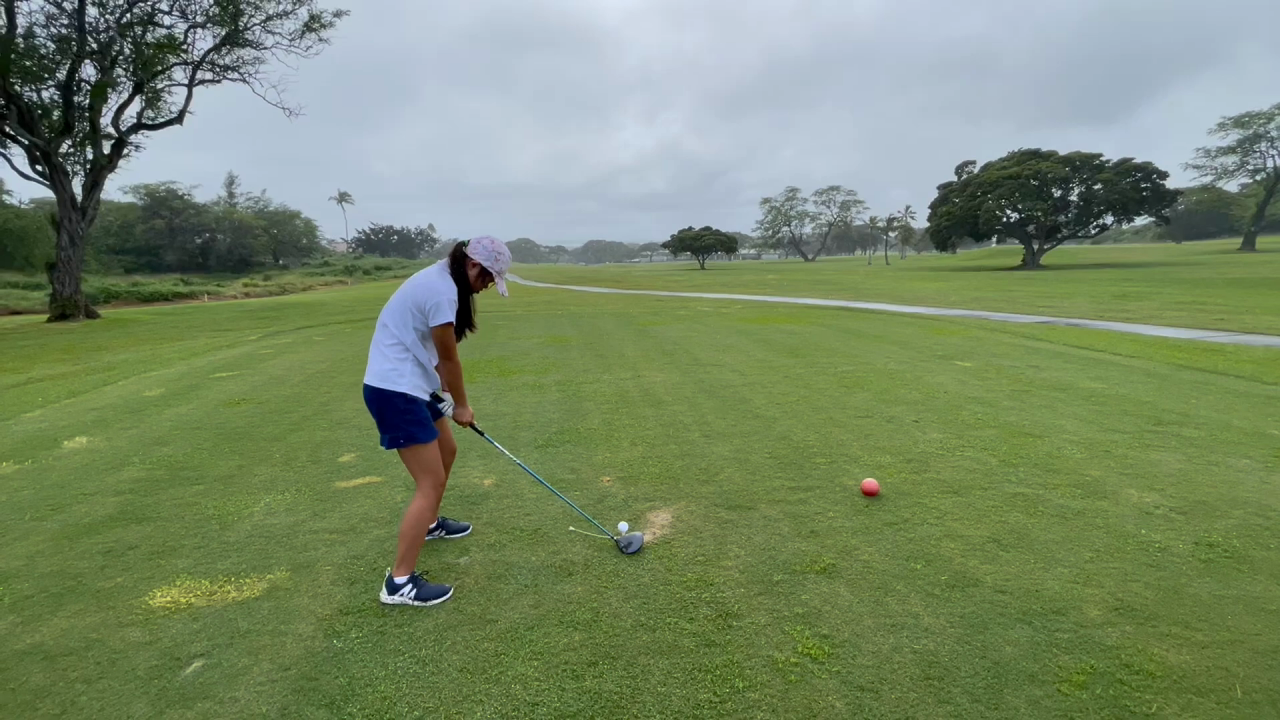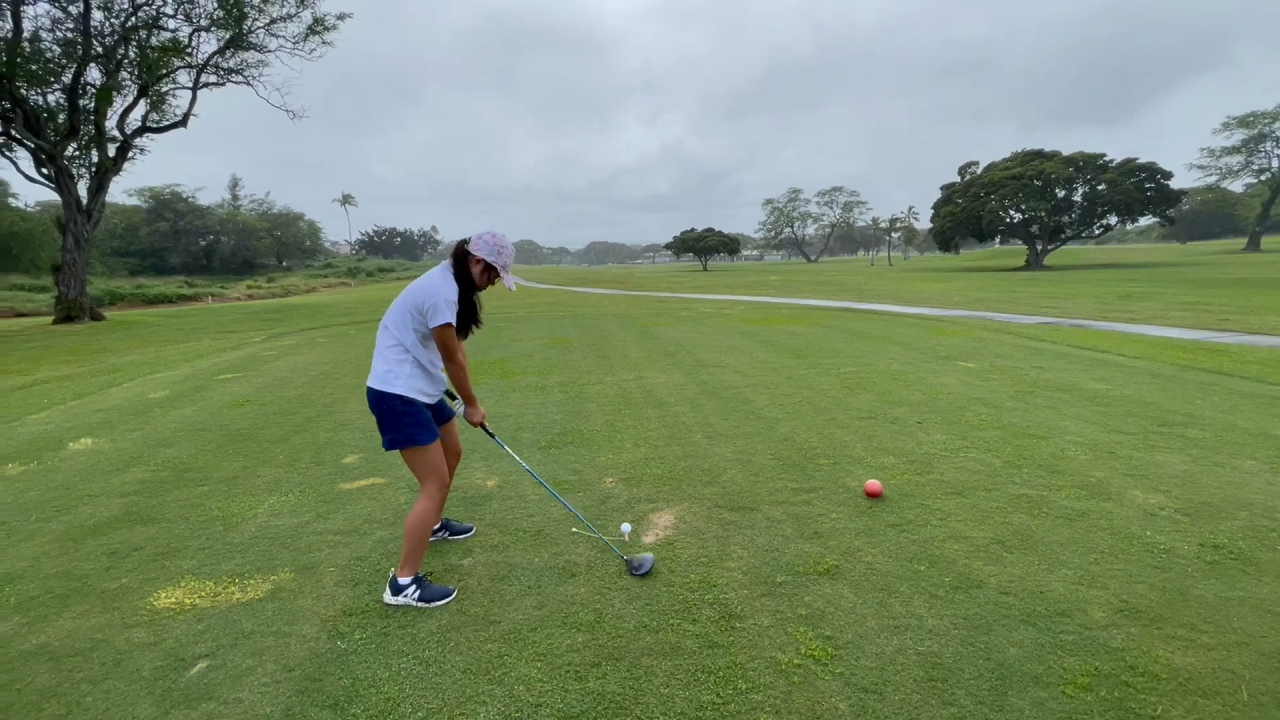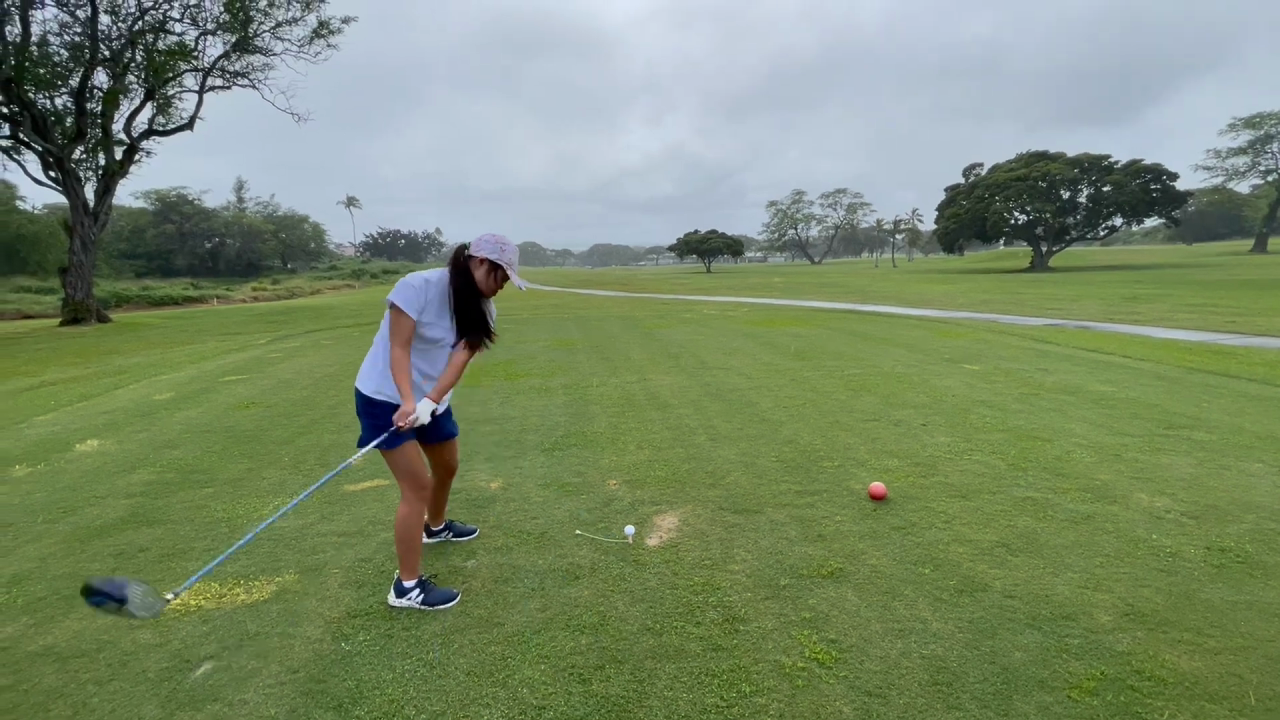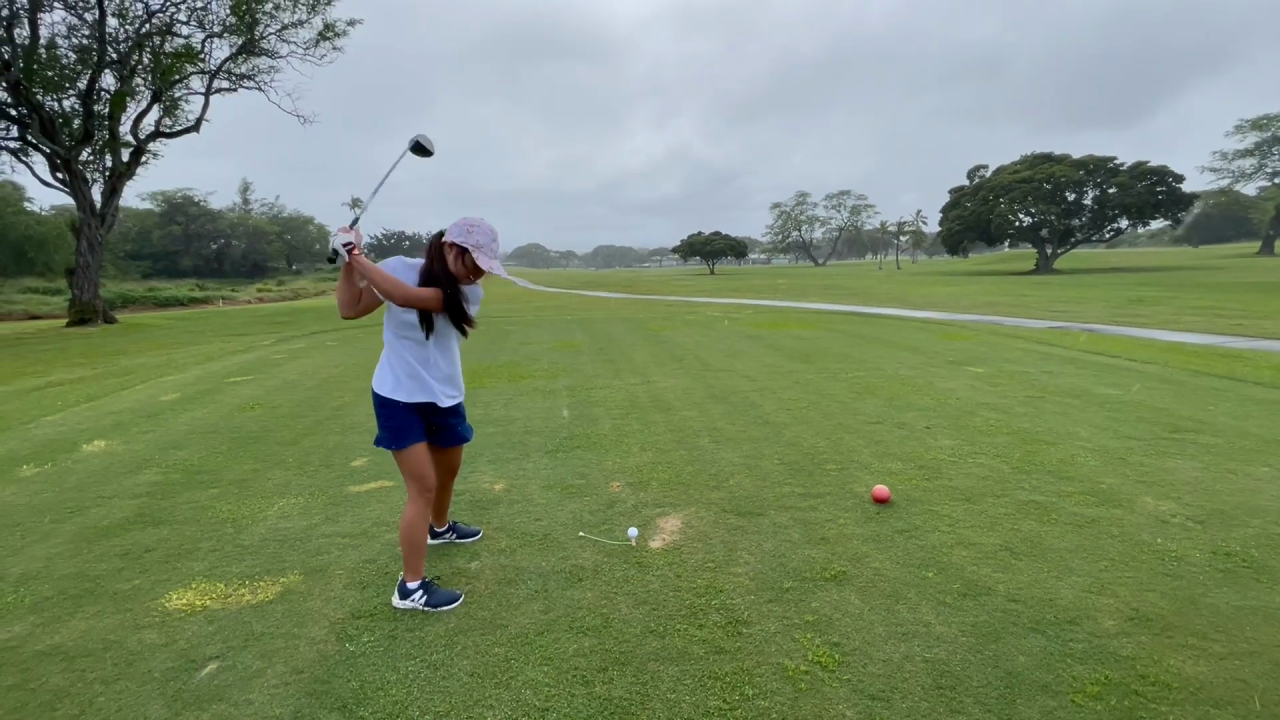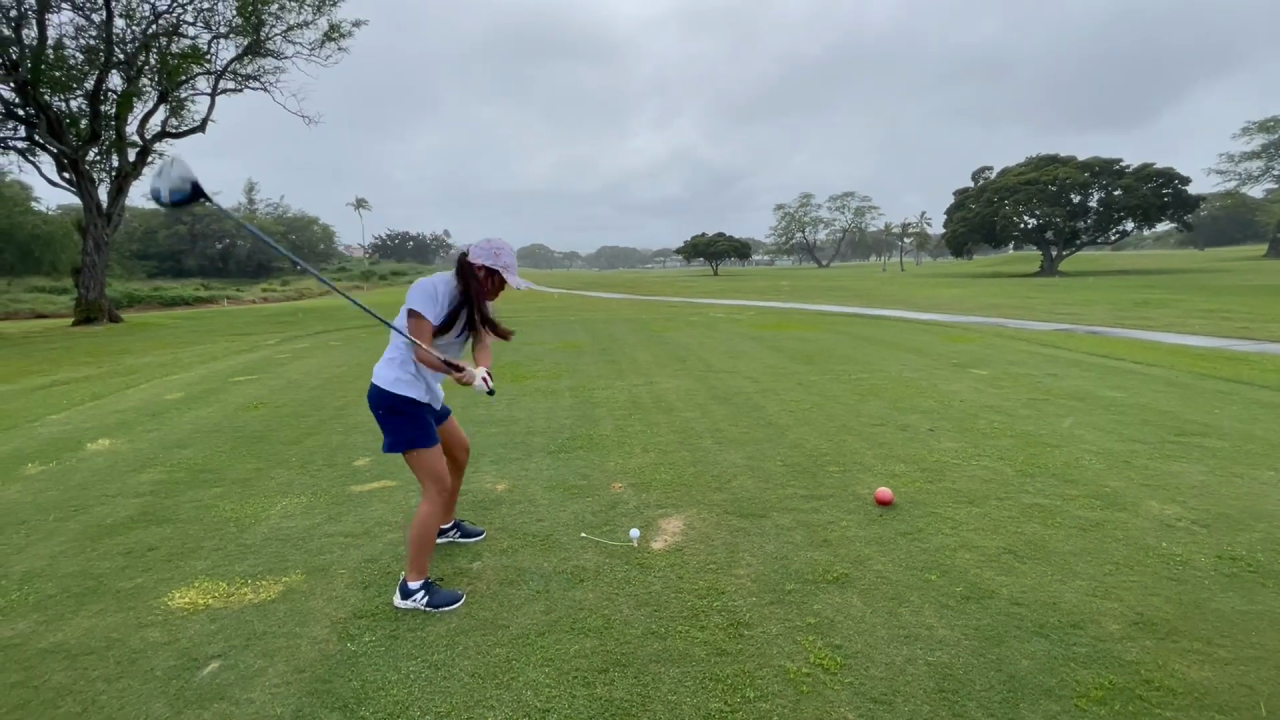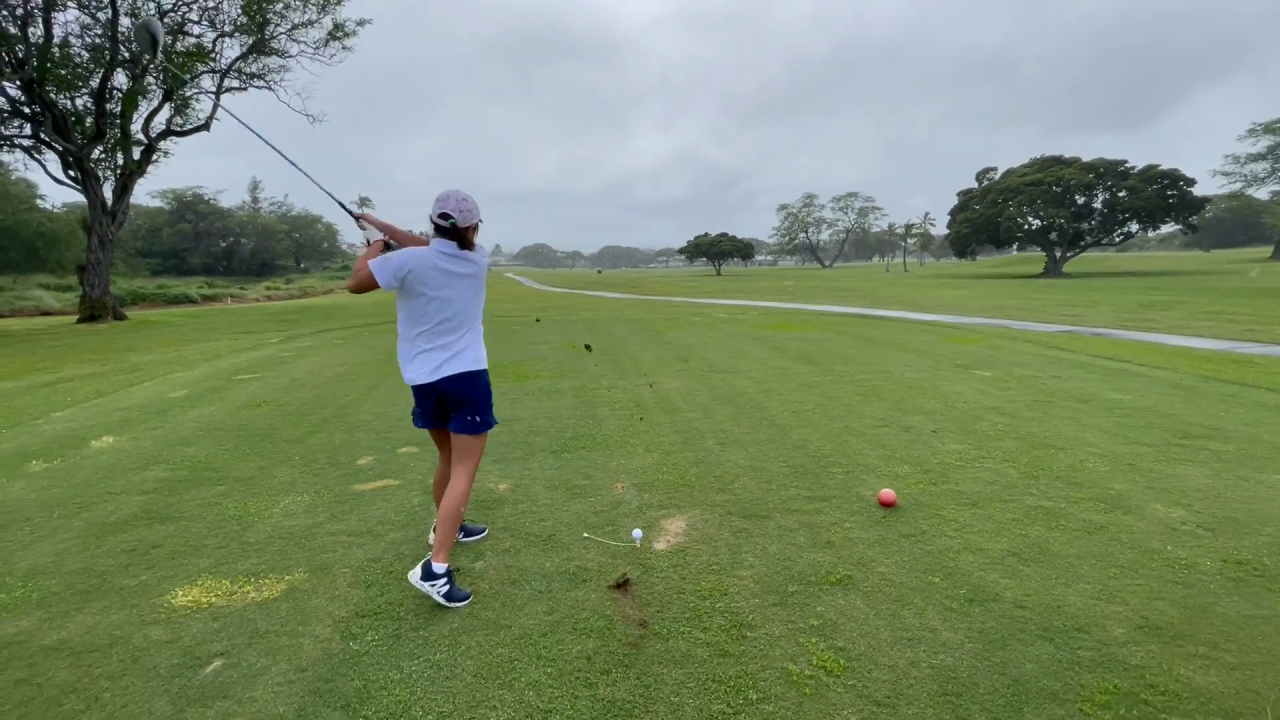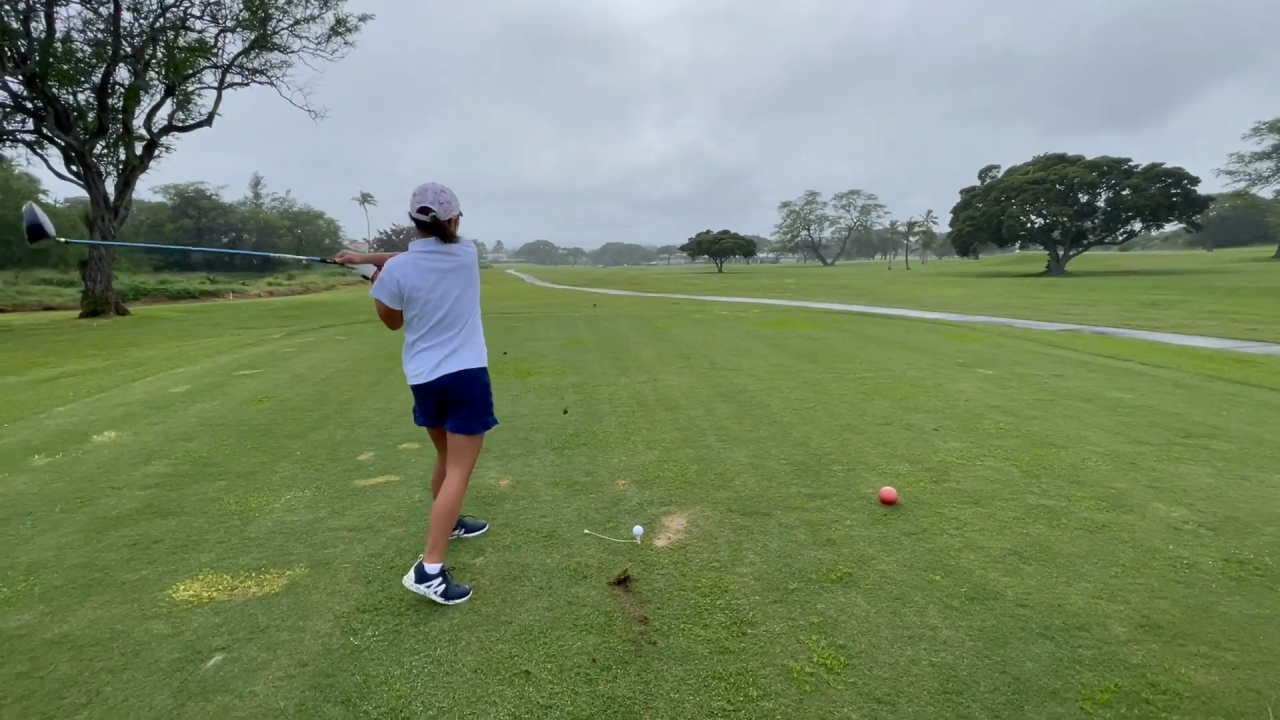
dt=0.4s
person 1, frame 1
left shoulder: (442, 279)
right shoulder: (442, 292)
right elbow: (450, 358)
left wrist: (446, 393)
right wrist: (462, 405)
left hip: (412, 385)
right hip: (394, 391)
left knee: (445, 452)
right knee: (430, 481)
left ankle: (431, 523)
right ankle: (399, 581)
person 1, frame 2
left shoulder: (450, 282)
right shoulder: (442, 293)
left elbow: (455, 350)
right elbow: (453, 360)
left wrist: (462, 398)
right wrist: (472, 404)
left hip: (421, 389)
right hip: (398, 394)
left knee: (451, 454)
right knee: (435, 483)
left ankle: (434, 525)
right ankle: (403, 583)
person 1, frame 3
left shoulder: (479, 307)
right shoulder: (419, 286)
left elbow: (461, 357)
right elbow: (398, 348)
left wrist: (429, 404)
right wrist: (407, 401)
left hip: (431, 400)
right hip: (385, 398)
left knee: (447, 467)
right knee: (417, 486)
left ankle: (436, 526)
right ankle: (407, 585)
person 1, frame 4
left shoulder: (467, 292)
right shoulder: (401, 269)
left elbow: (406, 298)
right elbow: (349, 310)
left wrist: (358, 259)
right wrist: (350, 256)
left hip: (444, 398)
right hip: (397, 397)
left knee: (448, 471)
right knee: (422, 487)
left ankle: (439, 527)
right ankle: (411, 587)
person 1, frame 5
left shoulder: (478, 307)
right shoulder: (430, 289)
left elbow: (482, 346)
right elbow: (420, 350)
left wrist: (478, 372)
right wrist: (454, 373)
left hip: (425, 394)
right hip: (396, 395)
left knee: (459, 454)
right knee: (438, 487)
left ankle: (444, 526)
right ankle: (413, 587)
person 1, frame 6
left shoulder: (409, 261)
right shoulder: (478, 262)
left elbow: (354, 284)
left wrist: (375, 253)
right wrist: (381, 224)
left hip: (424, 380)
right hip: (467, 376)
left knee: (449, 456)
right knee: (464, 471)
left ankle: (446, 526)
right ankle: (435, 567)
person 1, frame 7
left shoulder: (395, 271)
right shoulder: (467, 254)
left elbow: (392, 322)
right wrist: (370, 257)
left hip: (423, 379)
right hip: (467, 375)
left knee: (447, 455)
right knee: (459, 471)
left ankle: (447, 522)
right ankle: (428, 568)
